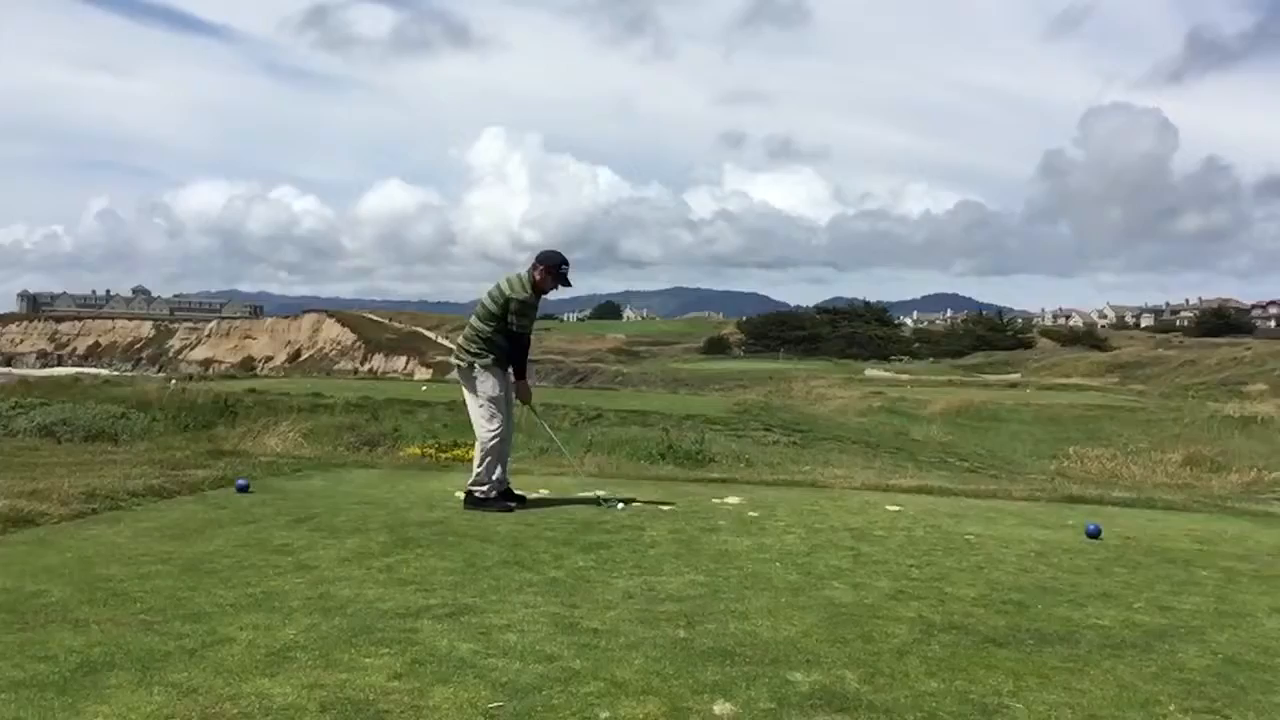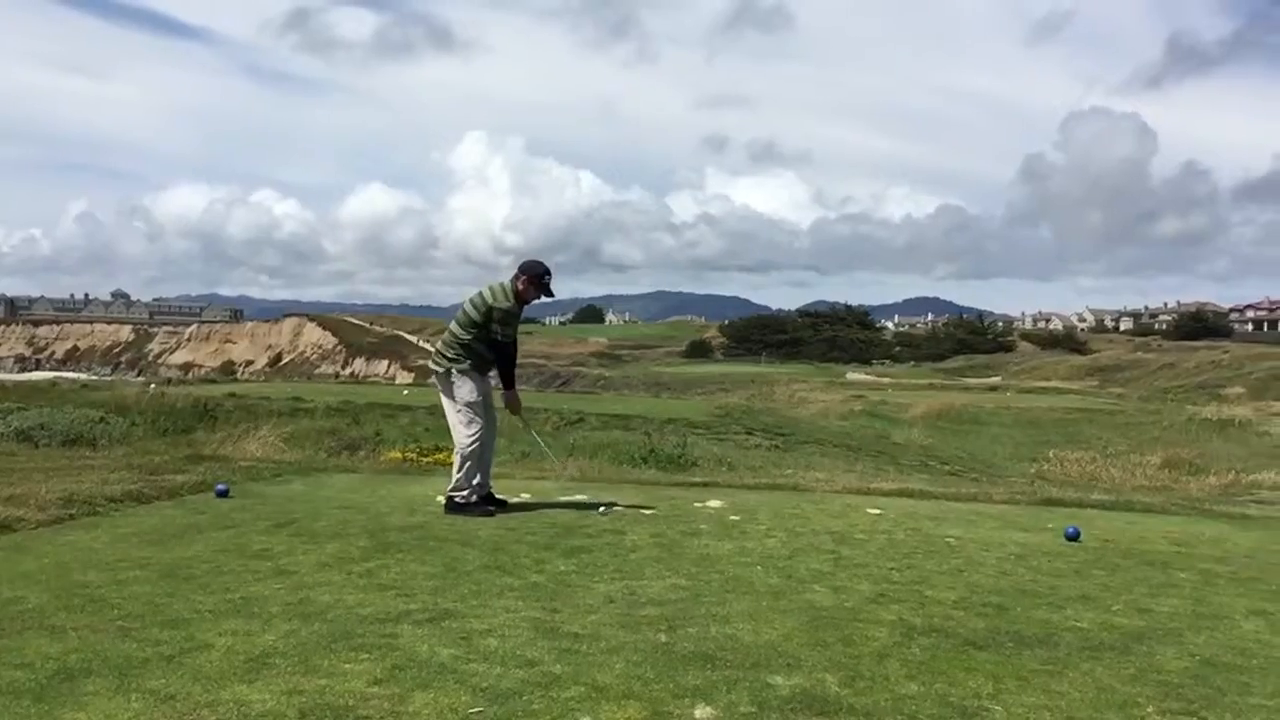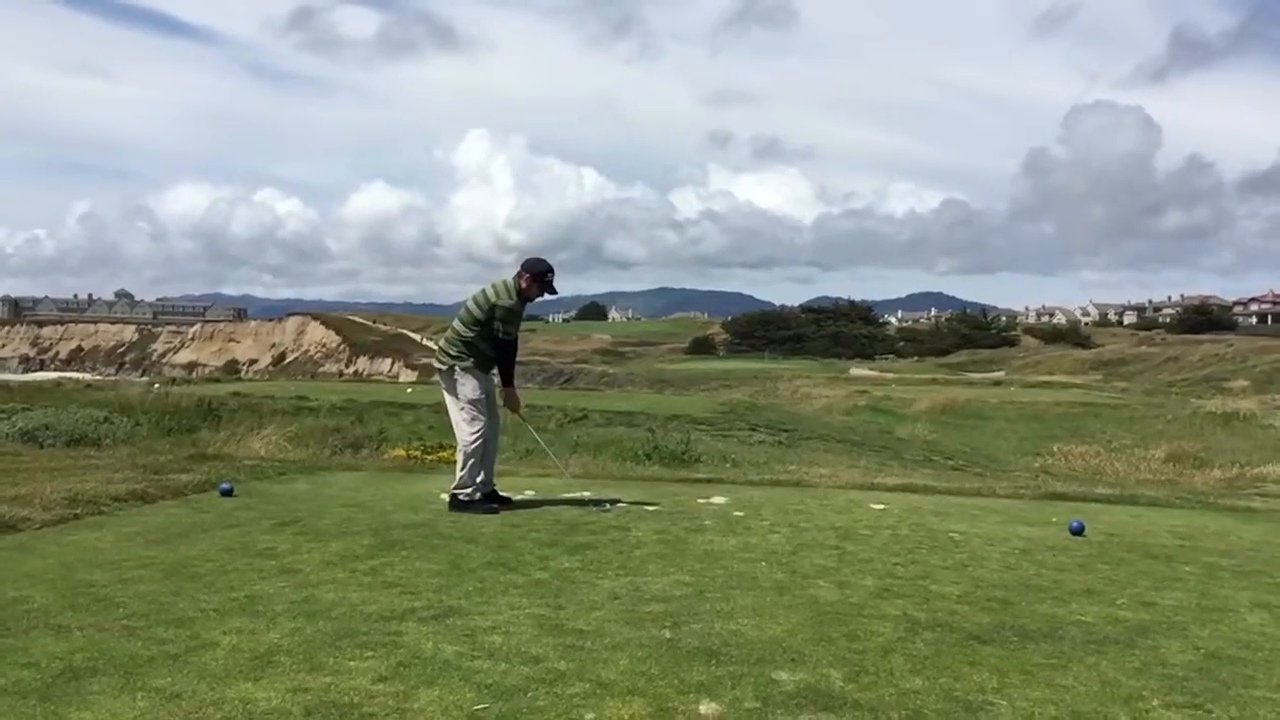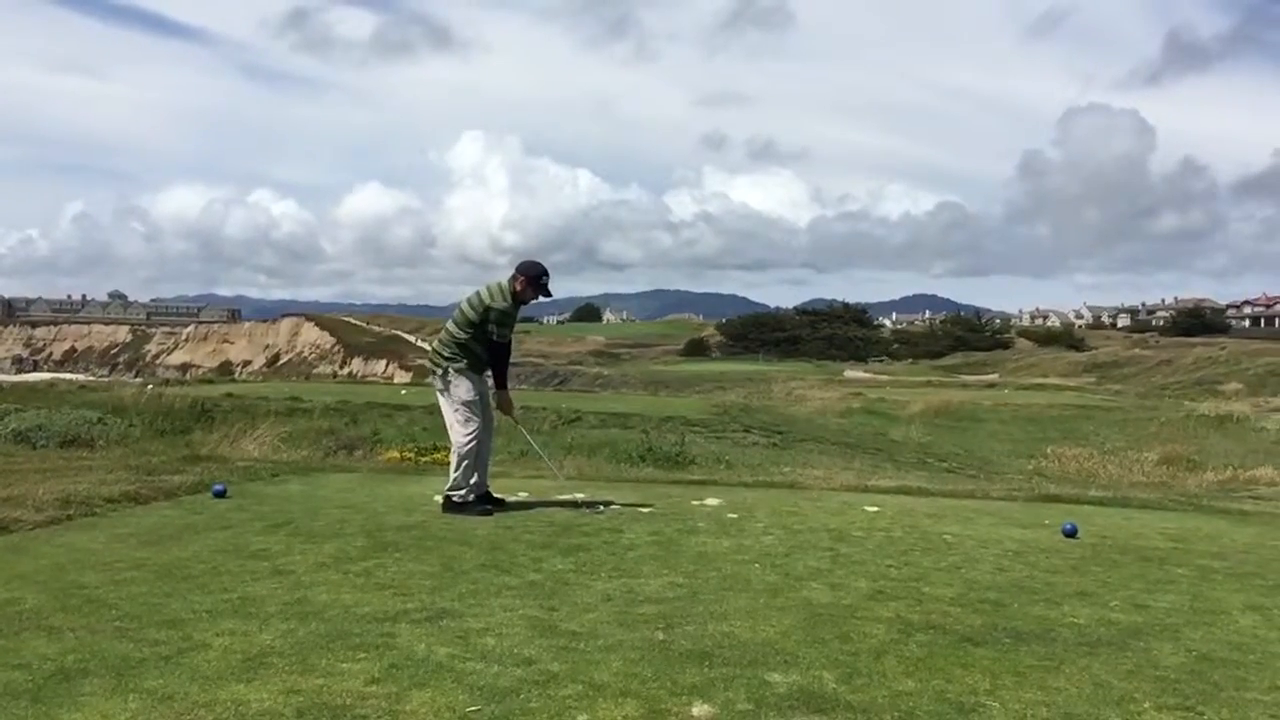
dt=0.4s
person 1, frame 1
left shoulder: (522, 287)
right shoulder: (522, 295)
left elbow: (519, 339)
right elbow: (517, 340)
left wrist: (518, 379)
right wrist: (521, 381)
left hip: (490, 361)
right hip: (478, 361)
left knee: (503, 425)
right knee: (493, 426)
left ankle: (498, 486)
right ankle: (478, 492)
person 1, frame 2
left shoulder: (504, 296)
right shoulder: (504, 304)
left elbow: (505, 349)
right elbow: (502, 350)
left wrist: (509, 389)
right wrist: (510, 391)
left hip: (470, 366)
right hip: (456, 366)
left knee: (487, 429)
right knee: (471, 430)
left ankle: (479, 491)
right ankle: (459, 498)
person 1, frame 3
left shoulder: (507, 294)
right shoulder: (507, 301)
left elbow: (506, 346)
right elbow: (503, 347)
left wrist: (507, 386)
right wrist: (509, 388)
left hip: (472, 364)
right hip: (459, 364)
left knee: (490, 426)
right knee: (474, 428)
left ankle: (483, 489)
right ankle: (463, 495)
person 1, frame 4
left shoulder: (502, 296)
right shoulder: (501, 304)
left elbow: (499, 348)
right elbow: (497, 349)
left wrist: (500, 389)
right wrist: (502, 391)
left hip: (466, 365)
right hip: (453, 365)
left knee: (484, 427)
right knee: (468, 429)
left ankle: (477, 490)
right ankle: (456, 497)
